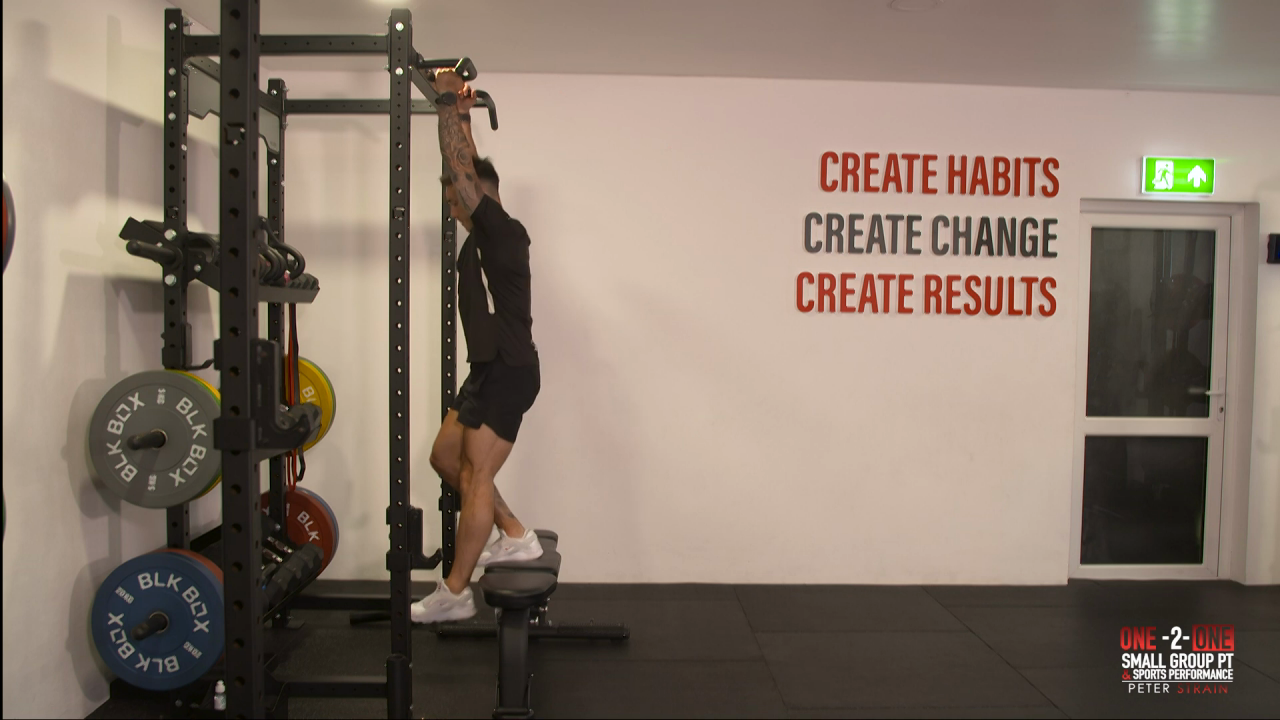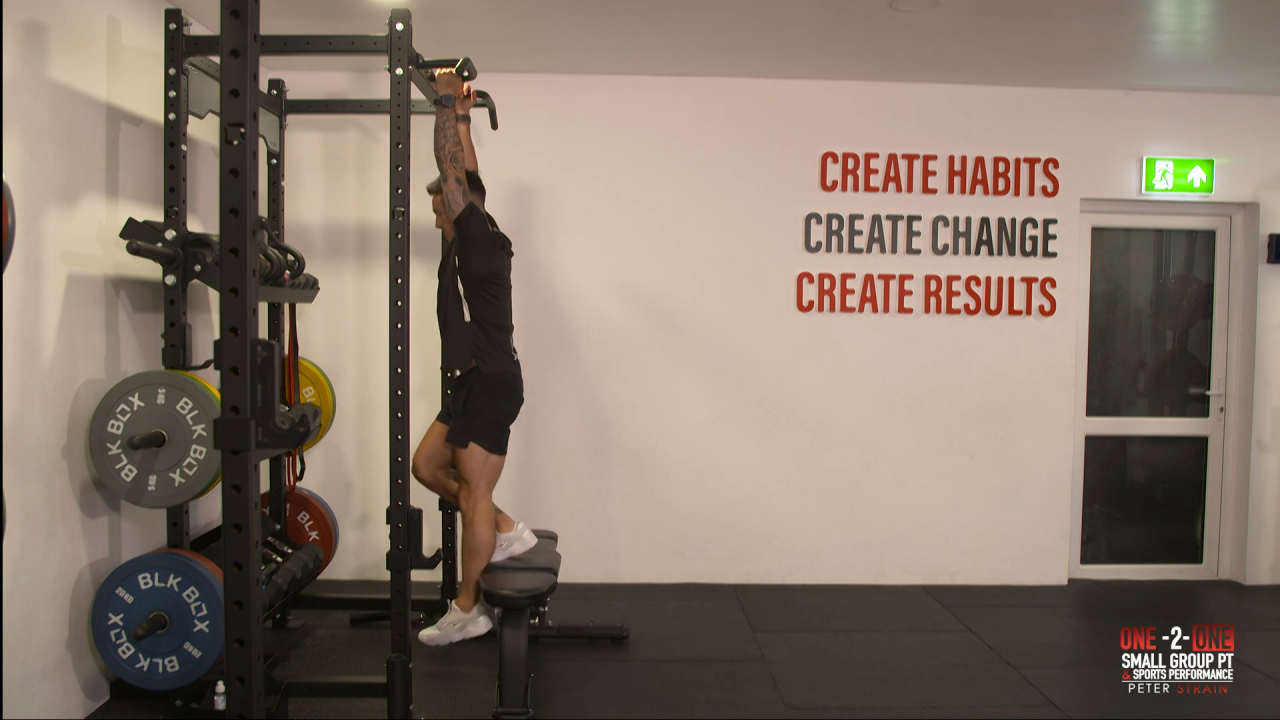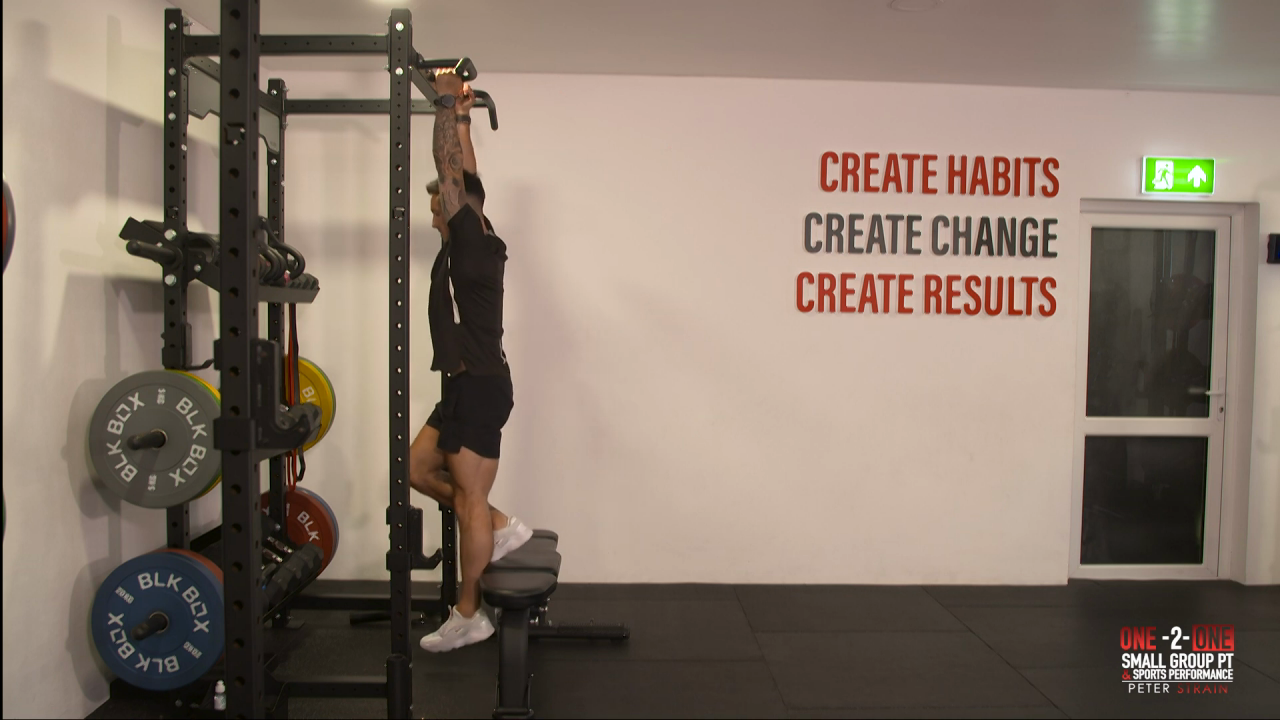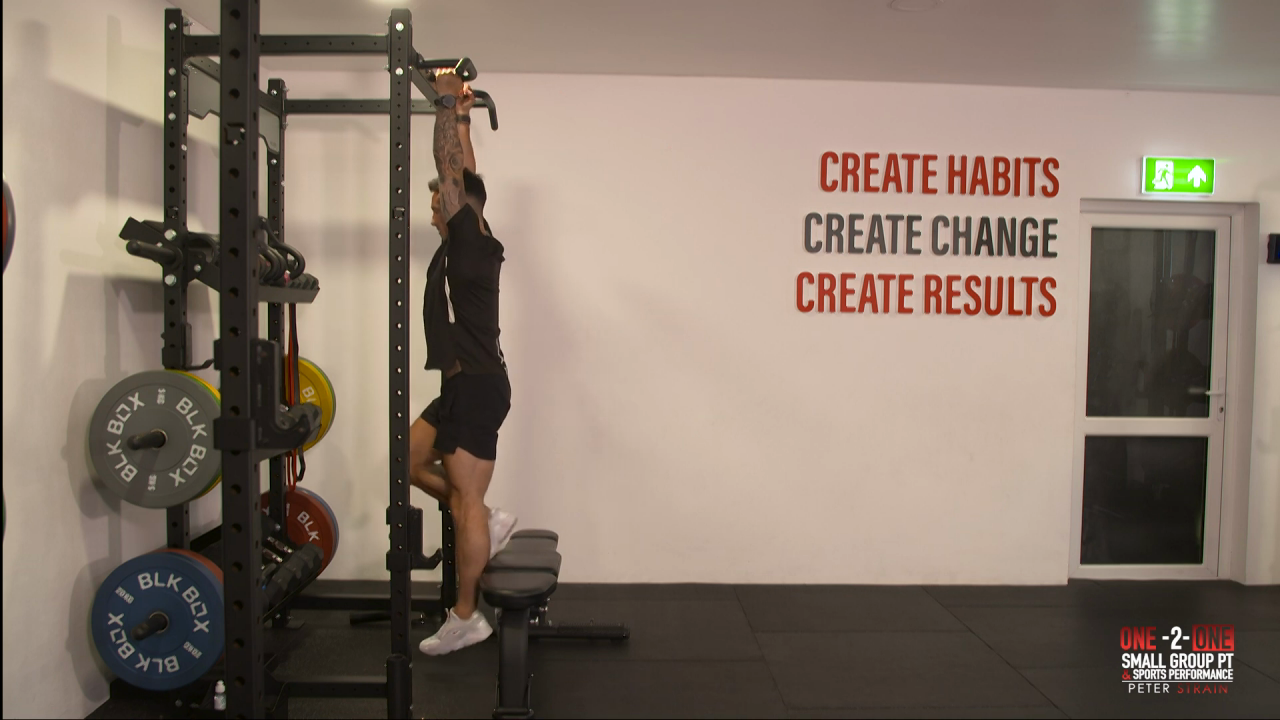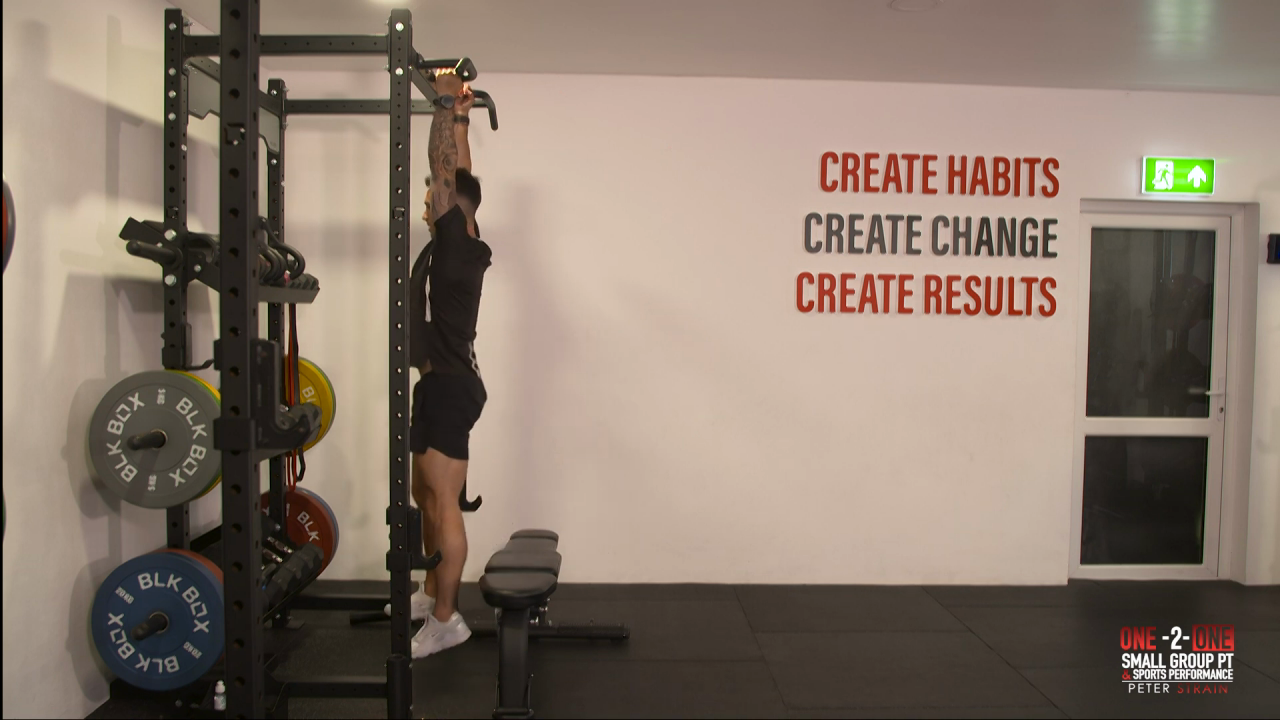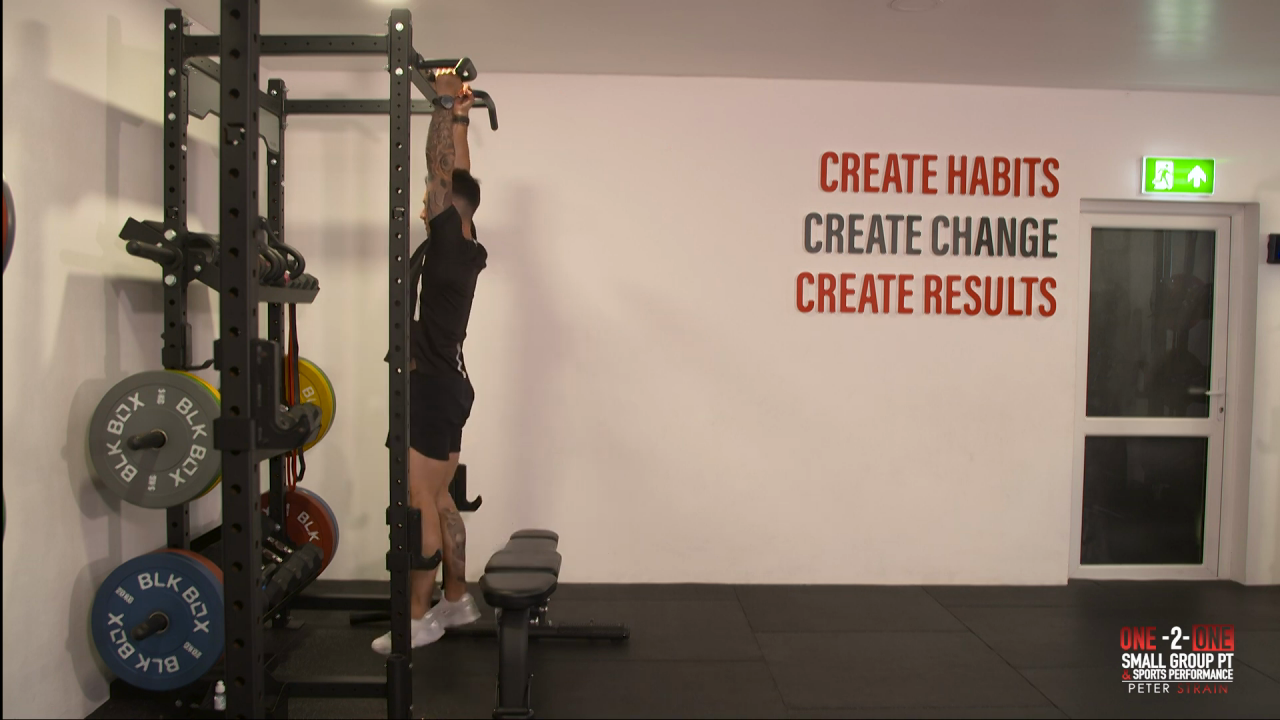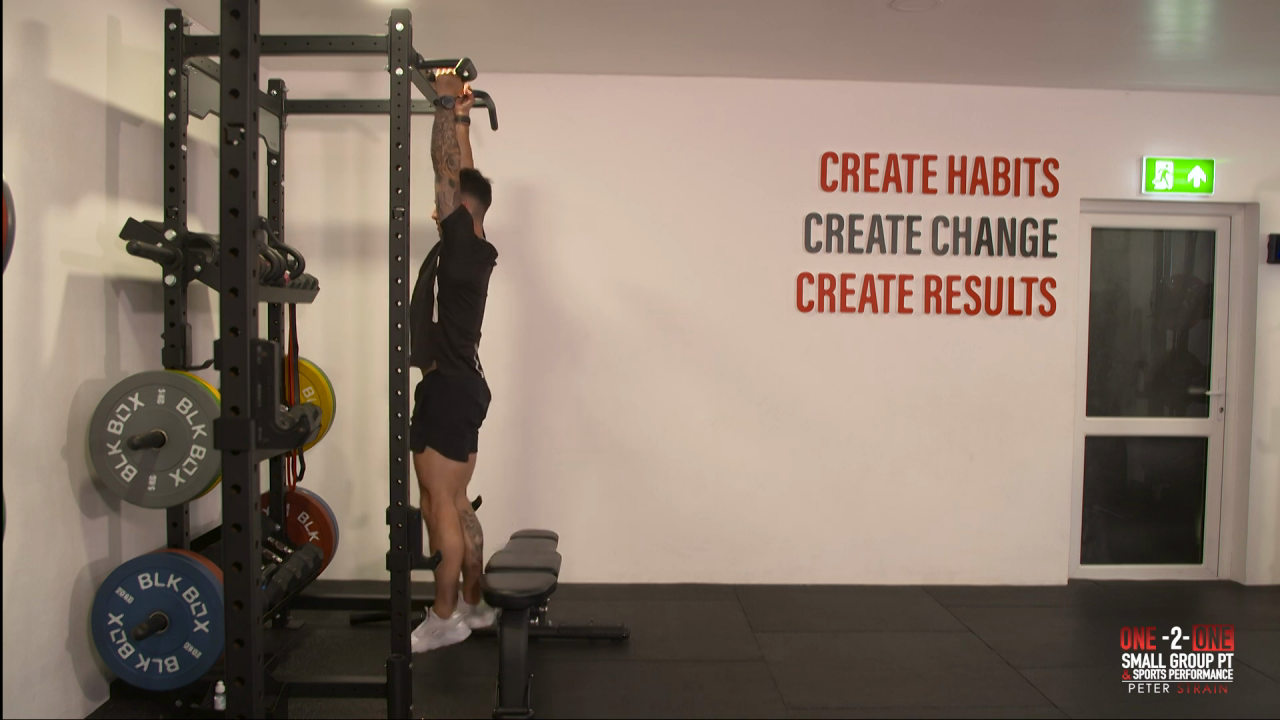
dt=0.5s
person 1, frame 1
left shoulder: (501, 231)
right shoulder: (486, 237)
left elbow: (460, 165)
right elbow: (468, 168)
left wrist: (447, 102)
right wrist: (460, 113)
left hip: (508, 372)
right hip: (490, 369)
left knee: (475, 477)
right knee: (445, 456)
left ankle: (455, 592)
right ankle: (515, 535)
person 1, frame 2
left shoulder: (478, 239)
right shoulder: (475, 242)
left elbow: (452, 172)
right elbow: (464, 173)
left wrist: (448, 105)
right wrist: (460, 115)
left hip: (489, 384)
right hip: (477, 382)
left knee: (473, 494)
right knee: (426, 466)
left ankle: (466, 610)
right ankle: (506, 531)
person 1, frame 3
left shoulder: (471, 239)
right shoulder: (472, 241)
left elbow: (450, 170)
right elbow: (462, 174)
left wrist: (448, 105)
right wrist: (461, 116)
left hip: (478, 387)
right hip: (468, 385)
left knee: (469, 499)
right knee: (418, 470)
left ankle: (468, 617)
right ankle: (501, 527)
person 1, frame 4
left shoulder: (467, 240)
right shoulder: (469, 242)
left elbow: (451, 170)
right elbow: (462, 173)
left wrist: (448, 105)
right wrist: (459, 116)
left hip: (475, 386)
right hip: (464, 385)
left knee: (465, 499)
right knee: (408, 460)
left ankle: (466, 617)
right ankle: (486, 522)
person 1, frame 5
left shoulder: (454, 240)
right shoulder: (461, 244)
left elbow: (443, 167)
right elbow: (457, 172)
left wrist: (446, 103)
right wrist: (461, 117)
left hip: (447, 386)
right hip: (446, 383)
left knee: (441, 503)
right knee: (429, 497)
left ankle: (444, 620)
right ankle: (434, 592)
person 1, frame 6
left shoulder: (447, 241)
right shoulder: (462, 245)
left elbow: (441, 170)
right elbow: (456, 174)
left wrist: (445, 105)
right wrist: (459, 117)
left hip: (432, 386)
right hip: (444, 384)
left knee: (419, 505)
right knee: (438, 501)
left ankle: (419, 617)
right ankle: (456, 598)
person 1, frame 7
left shoulder: (462, 242)
right shoulder: (472, 248)
left elbow: (445, 171)
right elbow: (460, 175)
left wrist: (447, 106)
right wrist: (461, 118)
left hip: (448, 388)
right hip: (459, 385)
left knee: (440, 506)
right knee: (454, 504)
left ankle: (445, 616)
right ankle: (473, 604)
